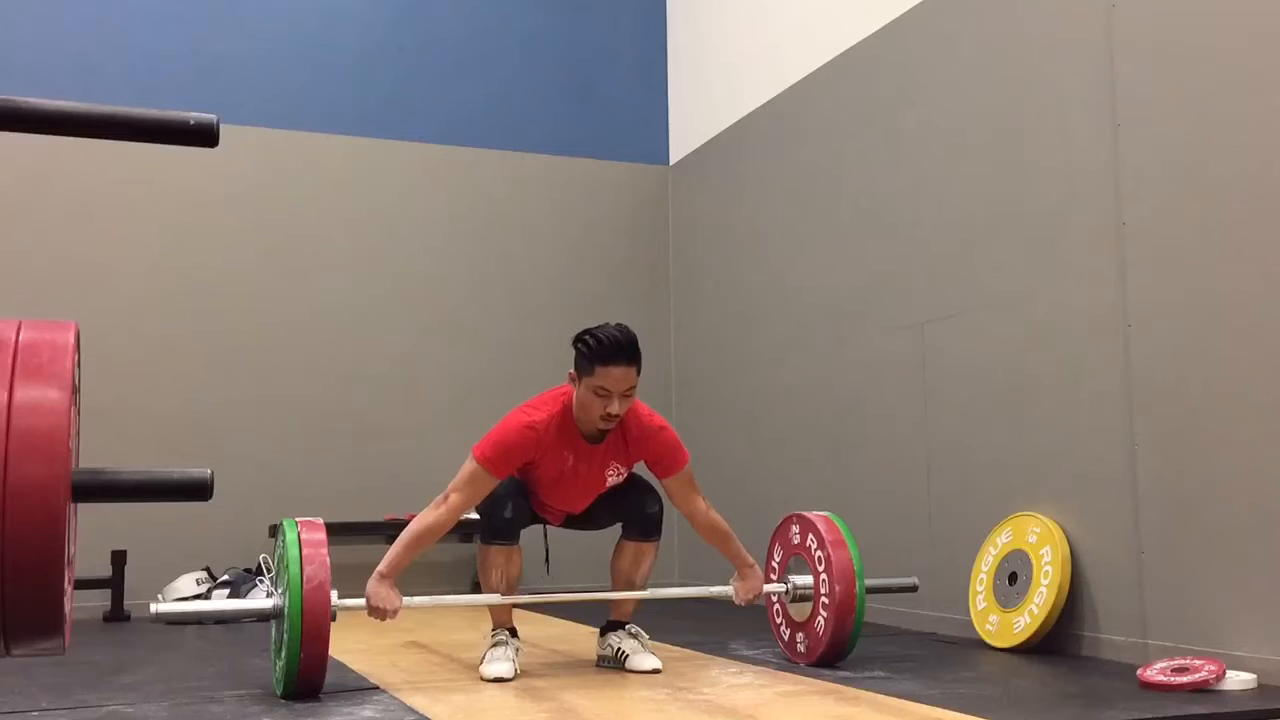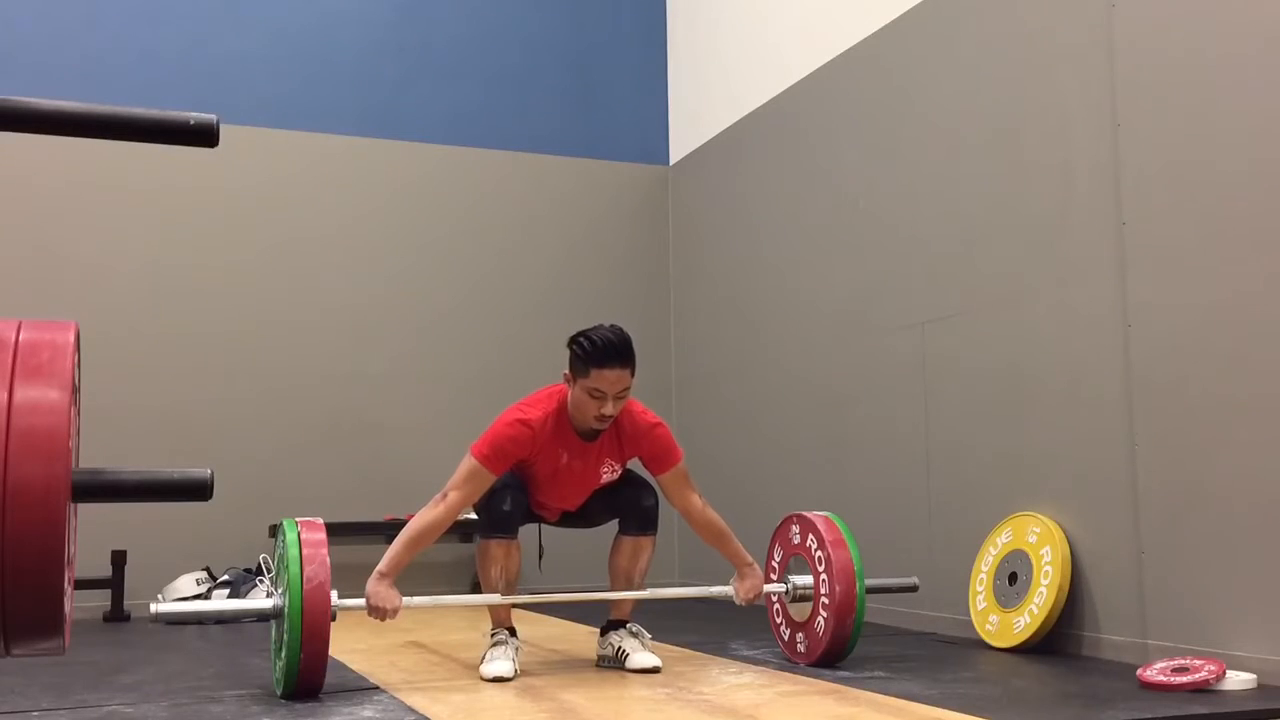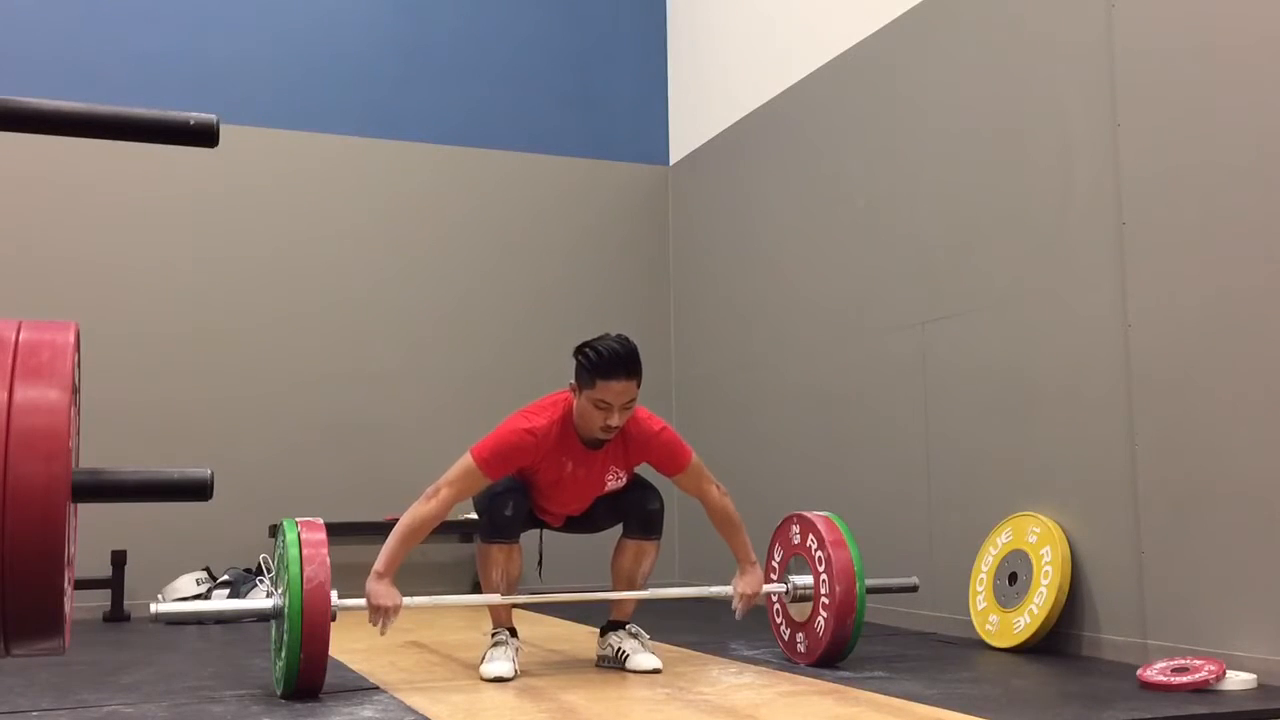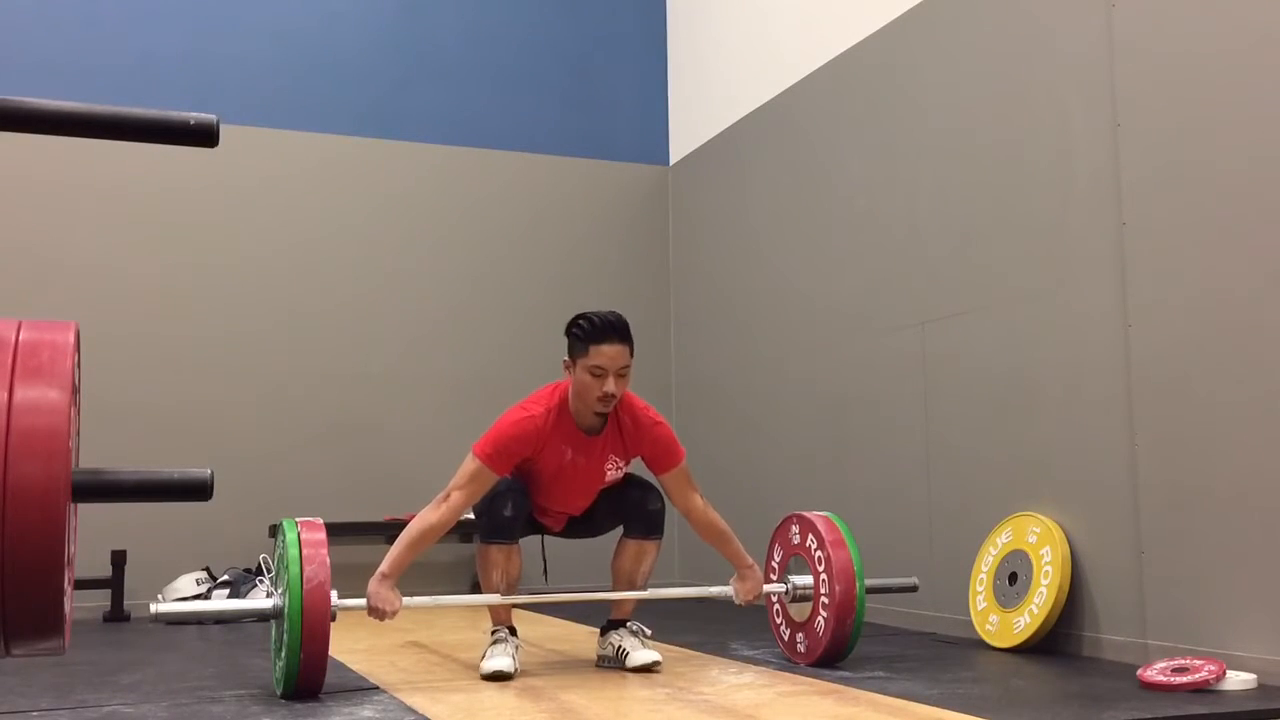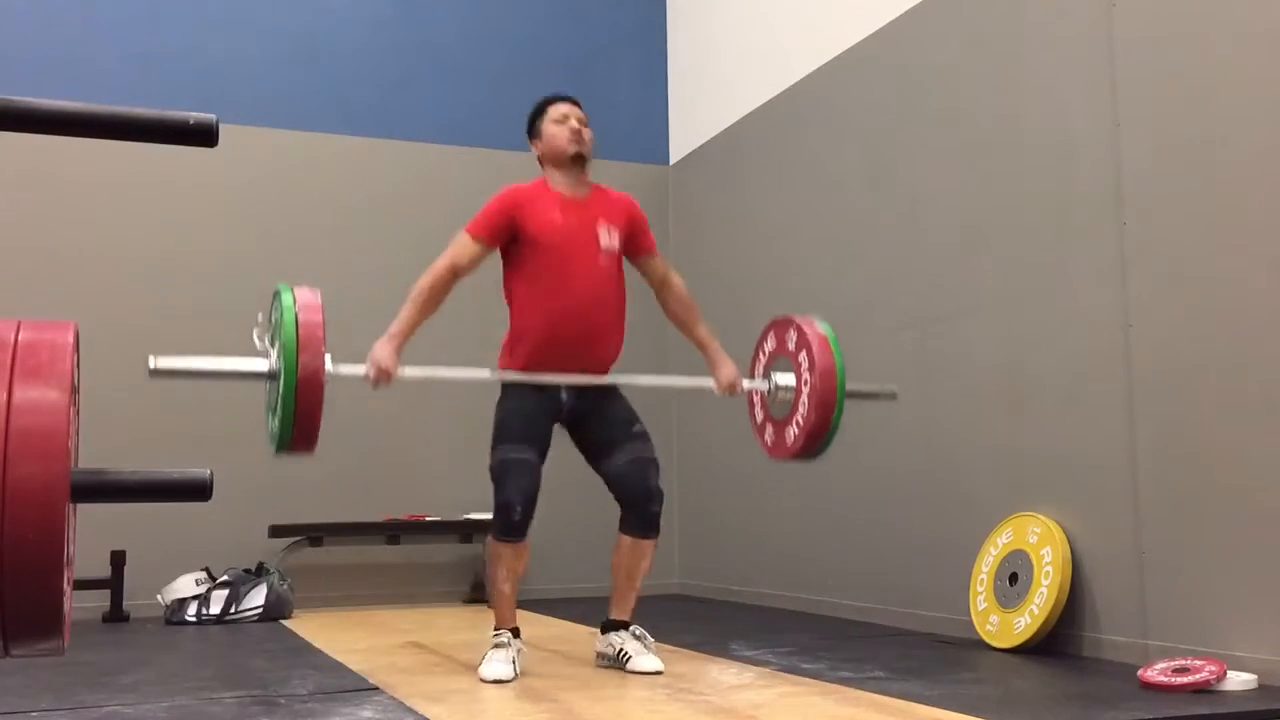
dt=1s
person 1, frame 1
left shoulder: (651, 431)
right shoulder: (530, 426)
left elbow: (696, 507)
right elbow: (450, 504)
left wrist: (746, 568)
right wrist: (384, 577)
left hip: (588, 503)
right hip: (526, 496)
left knee: (646, 507)
right knee: (499, 507)
left ankle: (617, 634)
right ankle: (503, 638)
person 1, frame 2
left shoulder: (644, 428)
right shoulder: (525, 423)
left elbow: (691, 503)
right elbow: (448, 502)
left wrist: (745, 567)
right wrist: (383, 577)
left hip: (581, 500)
right hip: (522, 495)
left knee: (641, 501)
right knee: (498, 501)
left ankle: (617, 633)
right ankle: (502, 637)
person 1, frame 3
left shoulder: (650, 433)
right shoulder: (531, 430)
left elbow: (711, 493)
right elbow: (439, 496)
left wrist: (748, 566)
right wrist: (381, 576)
left hip: (586, 506)
right hip: (524, 500)
left knee: (647, 504)
right knee: (499, 503)
left ankle: (617, 633)
right ankle: (503, 638)
person 1, frame 4
left shoulder: (645, 424)
right shoulder: (529, 421)
left elbow: (692, 502)
right elbow: (451, 501)
left wrist: (746, 569)
right wrist: (384, 578)
left hip: (584, 509)
right hip: (525, 507)
left knee: (647, 504)
right knee: (499, 504)
left ankle: (617, 632)
right ankle: (503, 637)
person 1, frame 5
left shoulder: (621, 210)
right shoulder: (517, 203)
left elbow: (668, 285)
right elbow: (446, 271)
left wrist: (716, 355)
right wrist: (392, 340)
left hip: (594, 386)
right hip: (527, 382)
left knee: (644, 497)
right knee: (514, 507)
left ankle: (618, 632)
right ankle: (504, 639)
